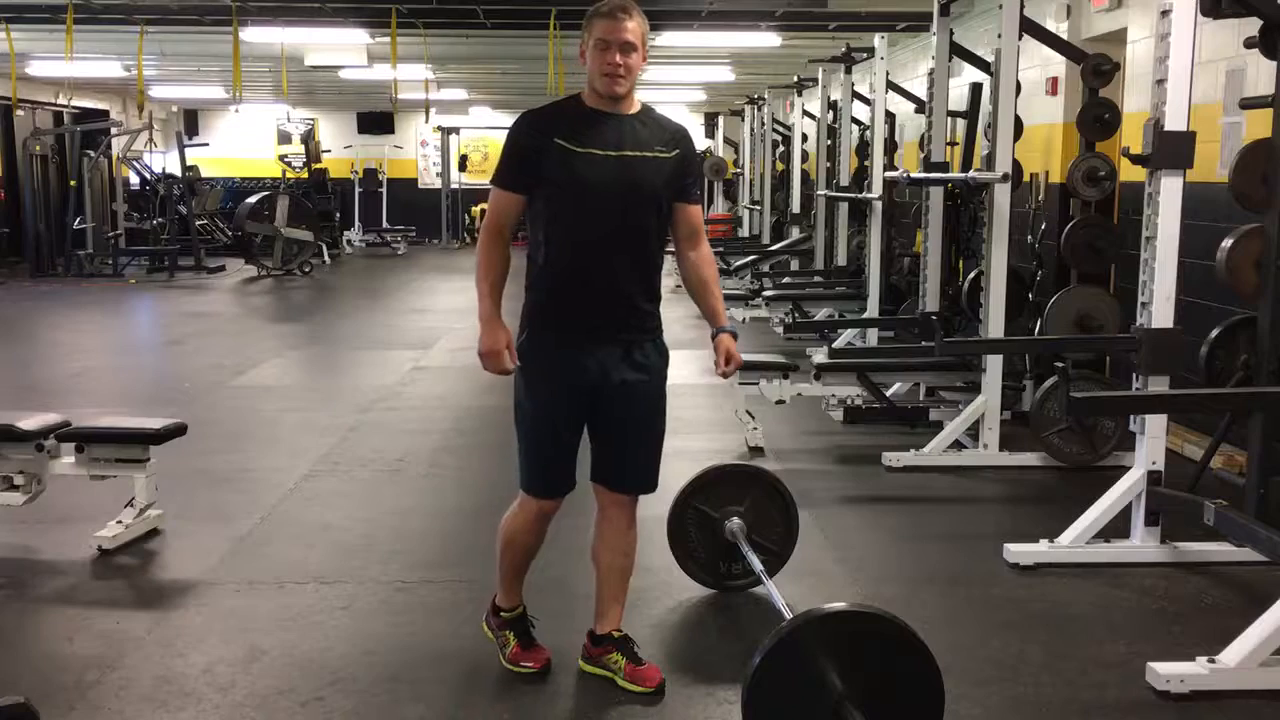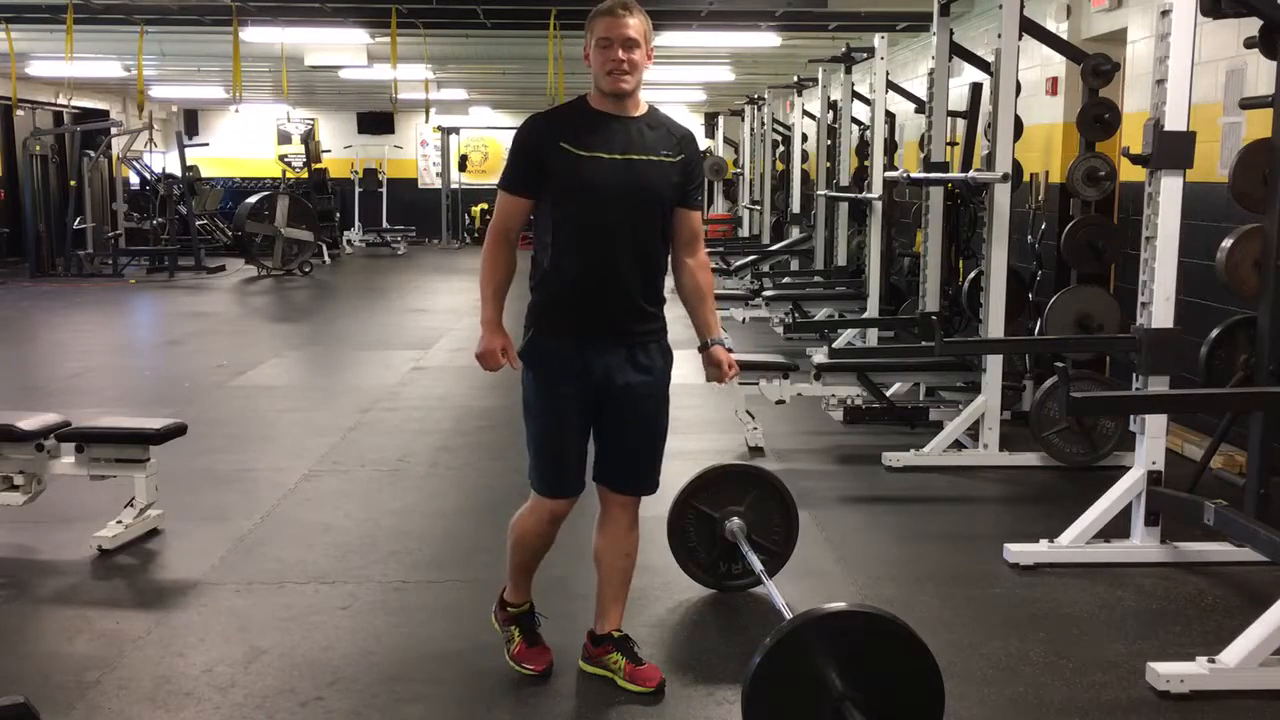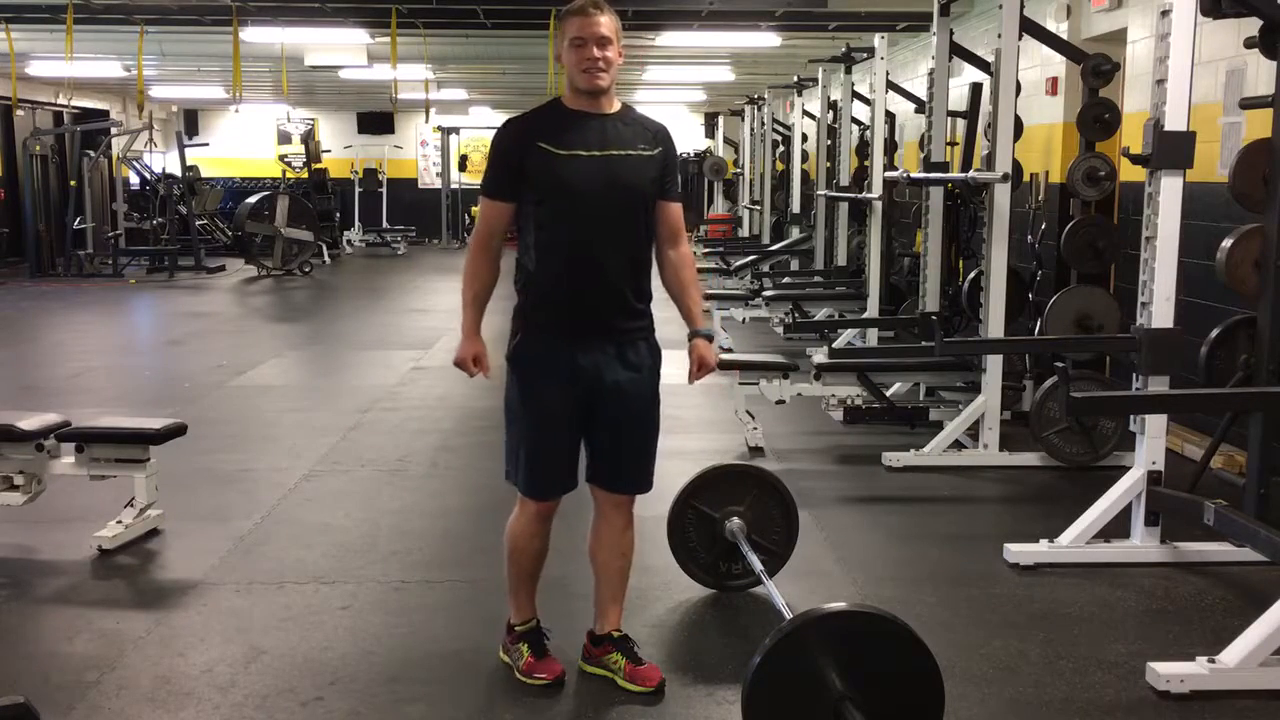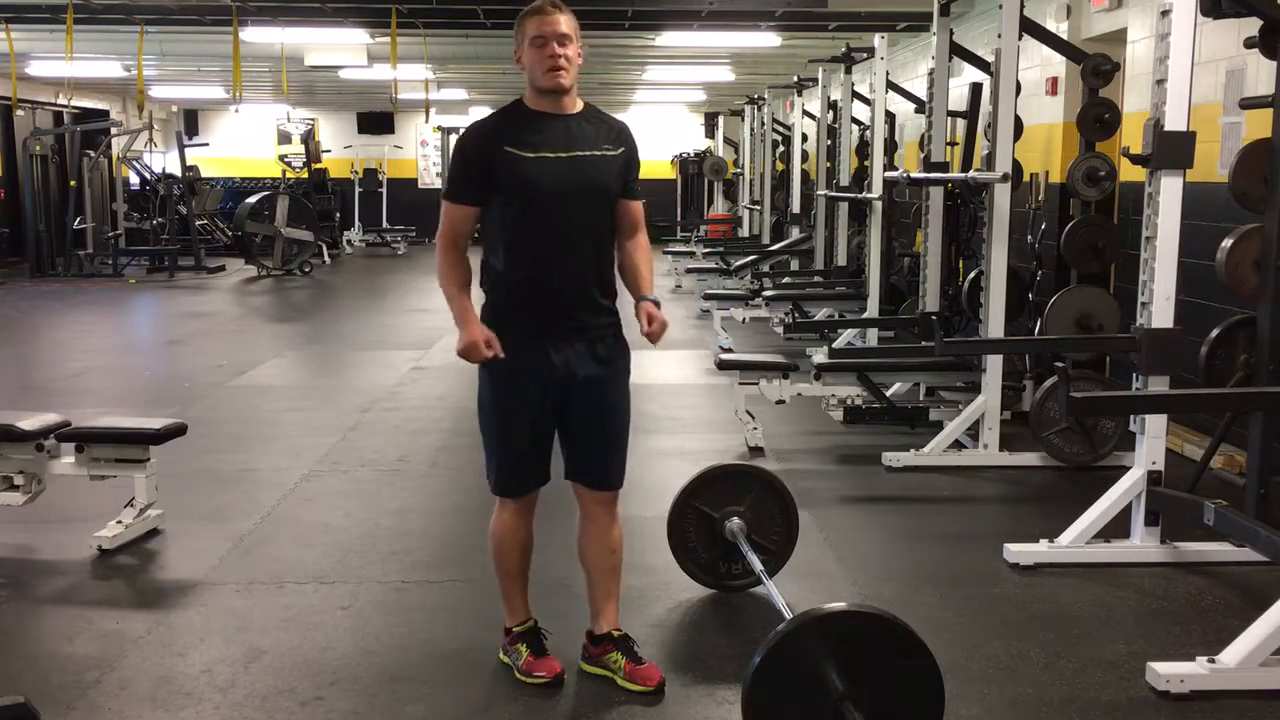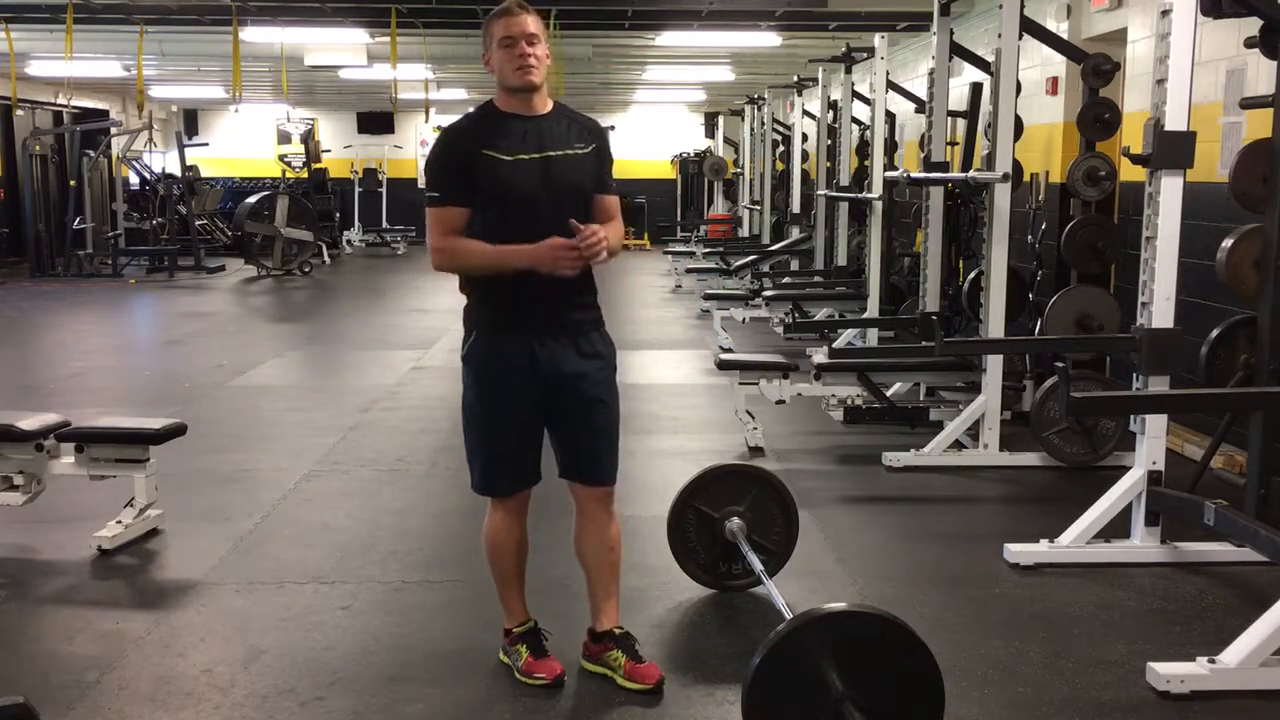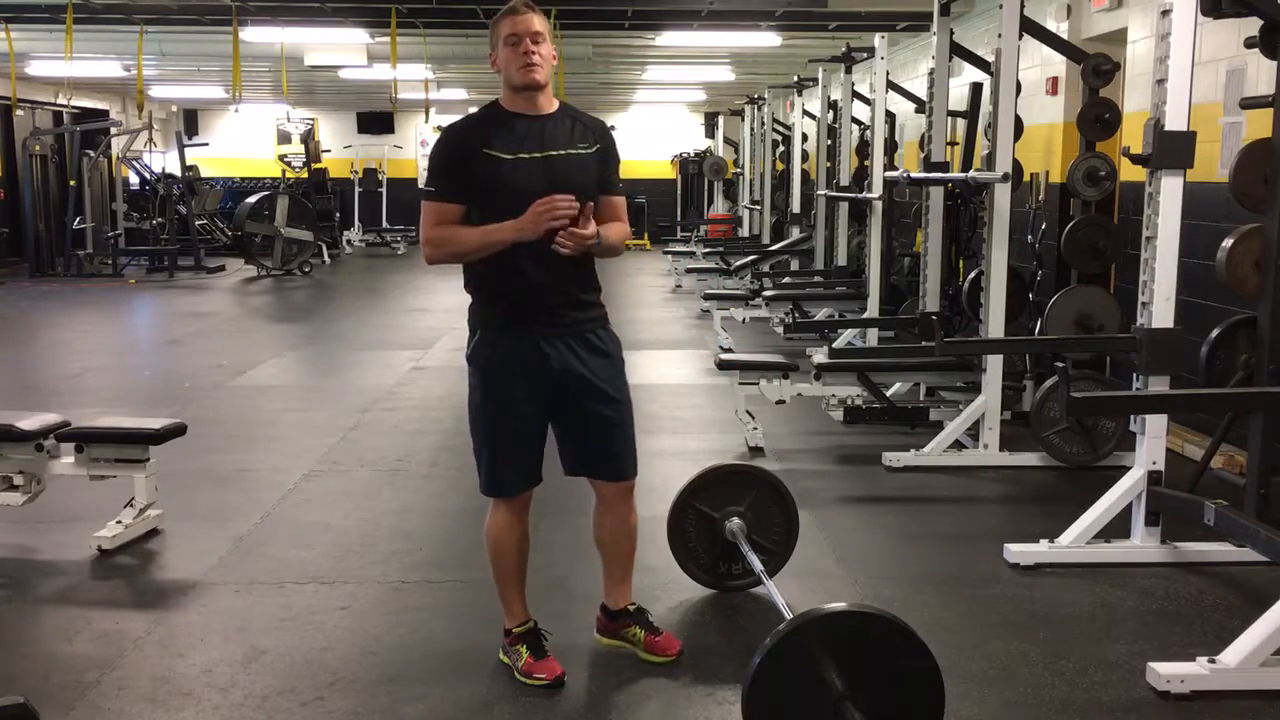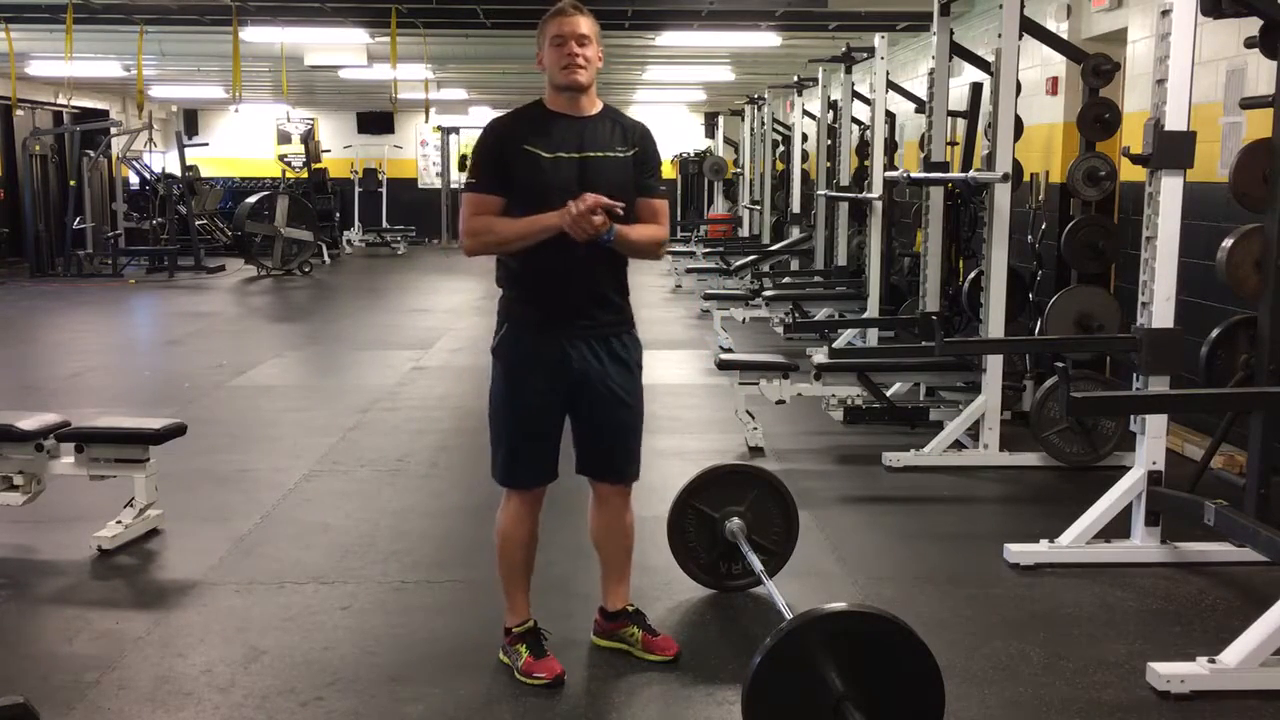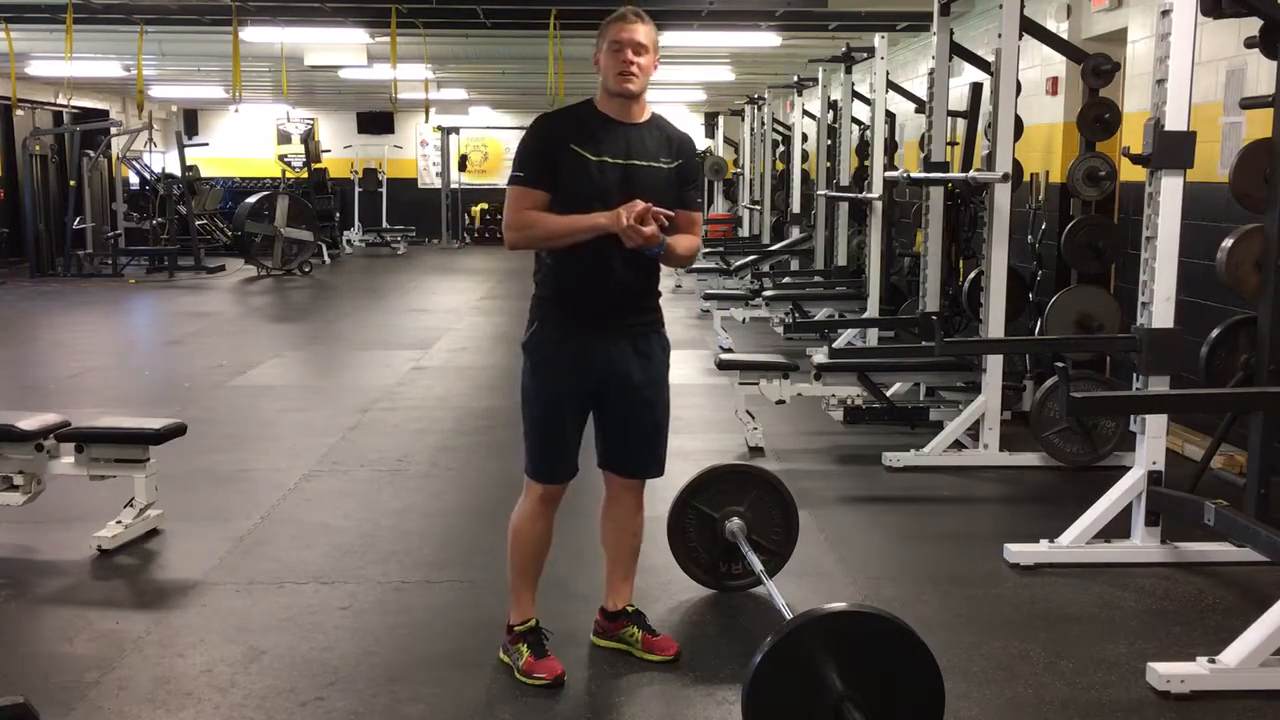
dt=0.4s
person 1, frame 1
left shoulder: (671, 142)
right shoulder: (540, 130)
left elbow: (692, 244)
right elbow: (496, 229)
left wrist: (721, 326)
right wrist: (490, 320)
left hip: (636, 350)
right hip: (552, 347)
left knee: (620, 498)
right knee: (541, 497)
left ankle: (605, 640)
right ankle: (506, 611)
person 1, frame 2
left shoulder: (677, 144)
right shoulder: (547, 132)
left elbow: (690, 253)
right elbow: (504, 232)
left wrist: (712, 339)
right wrist: (491, 322)
left hip: (641, 351)
right hip: (558, 347)
left knee: (623, 499)
right knee: (554, 497)
left ankle: (606, 640)
right ankle: (514, 605)
person 1, frame 3
left shoulder: (652, 140)
right shoulder: (524, 135)
left elbow: (673, 244)
right elbow: (487, 240)
left wrist: (698, 330)
right wrist: (471, 329)
left hip: (628, 349)
right hip: (544, 349)
left knee: (617, 498)
right knee: (538, 499)
left ankle: (606, 639)
right ankle: (521, 631)
person 1, frame 4
left shoulder: (614, 136)
right shoulder: (487, 139)
left elbow: (632, 232)
right elbow: (451, 241)
left wrist: (645, 295)
right wrist: (466, 318)
left hip: (598, 344)
right hip: (517, 346)
left knee: (601, 495)
right knee: (518, 496)
left ankle: (605, 638)
right ankle: (519, 631)
person 1, frame 5
left shoulder: (586, 133)
right shoulder: (462, 142)
left elbow: (612, 221)
right elbow: (442, 249)
left wrist: (602, 240)
right wrist: (530, 254)
left hip: (581, 337)
right hip: (501, 342)
left knee: (597, 491)
right knee: (509, 496)
left ankle: (606, 638)
right ankle: (519, 633)
person 1, frame 6
left shoulder: (592, 134)
right shoulder: (465, 140)
left elbow: (621, 231)
right elbow: (434, 244)
left wrist: (591, 235)
right wrist: (521, 227)
left hip: (586, 334)
right hip: (506, 341)
left knee: (616, 482)
right knee: (511, 496)
left ankle: (619, 611)
right ankle: (519, 632)
person 1, frame 7
left shoulder: (633, 138)
right shoulder: (507, 135)
left elbow: (656, 236)
right elbow: (473, 235)
left wrist: (607, 232)
right wrist: (558, 219)
left hip: (610, 336)
right hip: (531, 336)
left knee: (613, 483)
right knee: (523, 489)
left ankle: (617, 613)
right ankle: (519, 630)
person 1, frame 8
left shoulder: (676, 147)
right shoulder: (554, 132)
left elbow: (690, 241)
right elbow: (516, 228)
left wrist: (656, 242)
right wrist: (609, 220)
left hip: (638, 336)
right hip: (562, 333)
left knee: (628, 481)
right knee: (545, 485)
left ankle: (617, 613)
right ankle: (521, 628)
